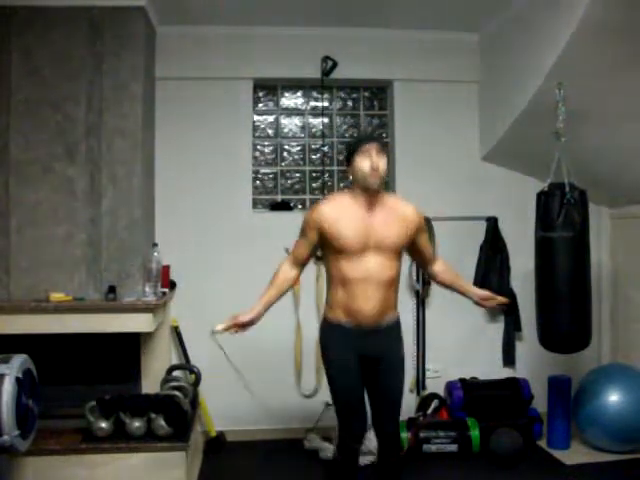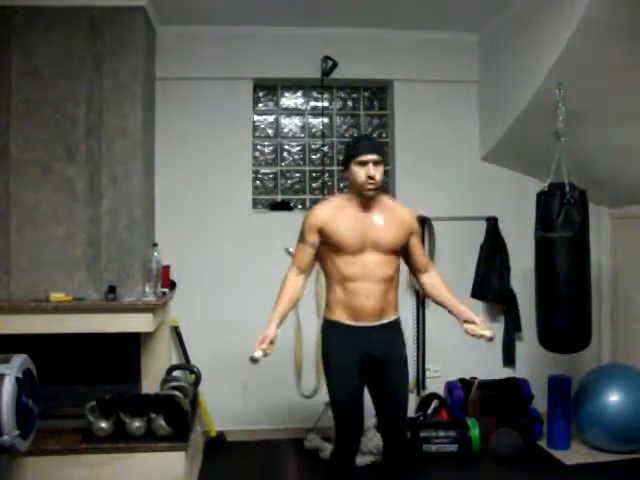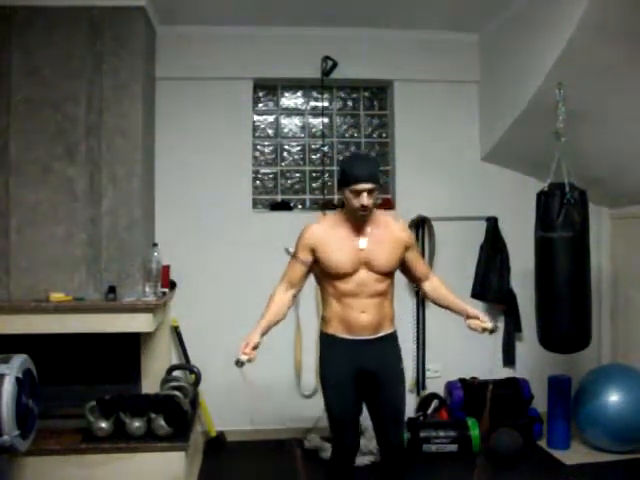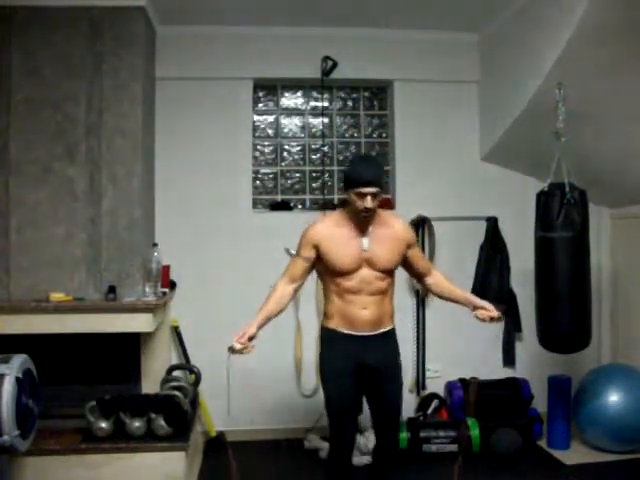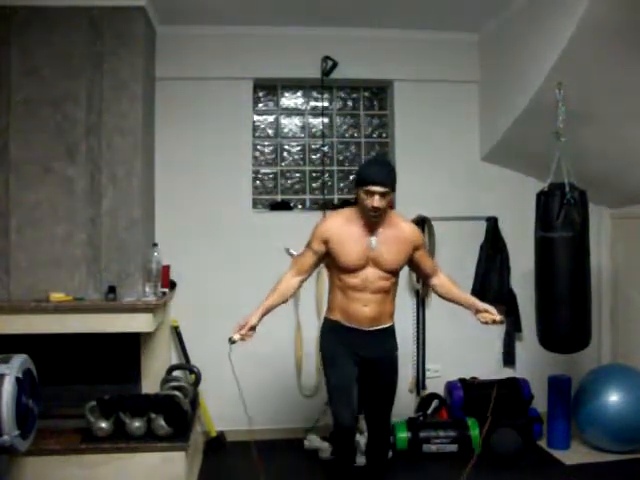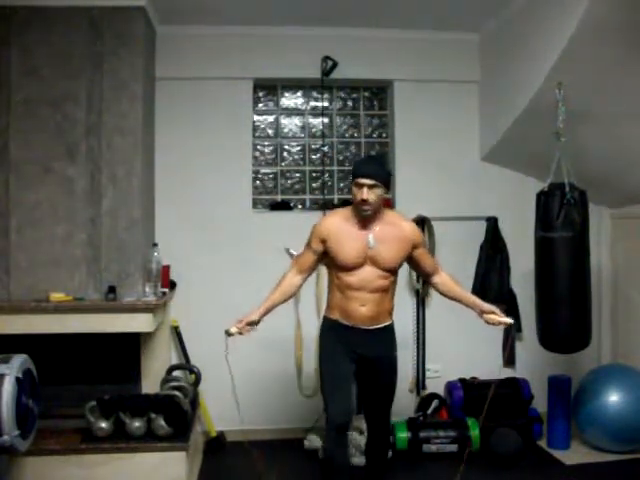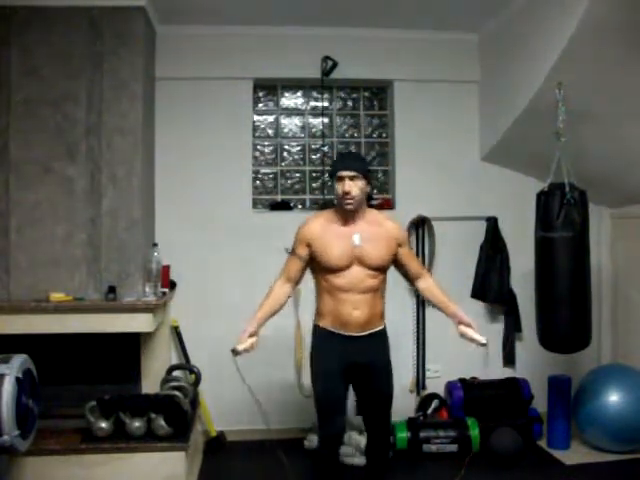
dt=0.3s
person 1, frame 1
left shoulder: (408, 215)
right shoulder: (325, 213)
left elbow: (431, 263)
right elbow: (293, 265)
left wrist: (471, 292)
right wrist: (257, 311)
left hip: (387, 334)
right hip: (340, 334)
left knee: (388, 428)
right knee: (351, 429)
person 1, frame 2
left shoulder: (403, 217)
right shoulder: (322, 215)
left elbow: (425, 273)
right elbow: (298, 273)
left wrist: (462, 313)
right wrist: (273, 325)
left hip: (389, 335)
right hip: (341, 336)
left knee: (395, 429)
right knee: (348, 433)
person 1, frame 3
left shoulder: (398, 232)
right shoulder: (316, 234)
left elbow: (426, 280)
right elbow: (287, 288)
left wrist: (467, 311)
right wrist: (258, 332)
left hip: (385, 347)
right hip: (337, 349)
left knee: (393, 441)
right knee: (345, 442)
person 1, frame 4
left shoulder: (400, 231)
right shoulder: (320, 231)
left elbow: (428, 276)
right elbow: (289, 283)
left wrist: (472, 301)
right wrist: (256, 325)
left hip: (384, 344)
right hip: (338, 344)
left knee: (389, 432)
right knee: (343, 435)
person 1, frame 5
left shoulder: (409, 233)
right shoulder: (331, 227)
left elbow: (434, 277)
right elbow: (296, 274)
left wrist: (475, 305)
right wrist: (259, 314)
left hip: (383, 339)
right hip: (339, 336)
left knee: (380, 423)
right knee: (345, 421)
person 1, frame 6
left shoulder: (407, 231)
right shoulder: (329, 225)
left elbow: (435, 275)
right elbow: (298, 274)
left wrist: (478, 305)
right wrist: (261, 312)
left hip: (381, 337)
right hip: (337, 334)
left knee: (379, 422)
right knee: (337, 419)
person 1, frame 7
left shoulder: (391, 231)
right shoulder: (312, 229)
left elbow: (420, 278)
right elbow: (286, 283)
left wrist: (456, 314)
right wrist: (255, 324)
left hip: (374, 343)
right hip: (329, 343)
left knee: (379, 427)
right knee: (331, 431)
